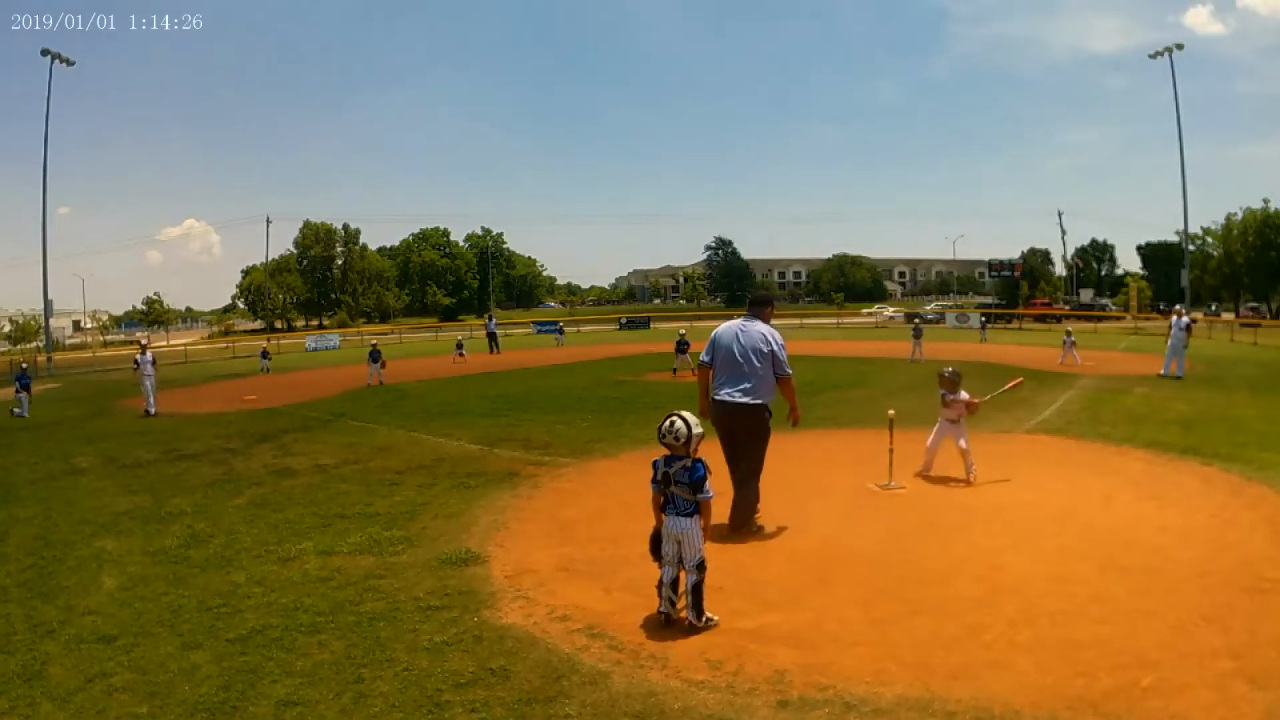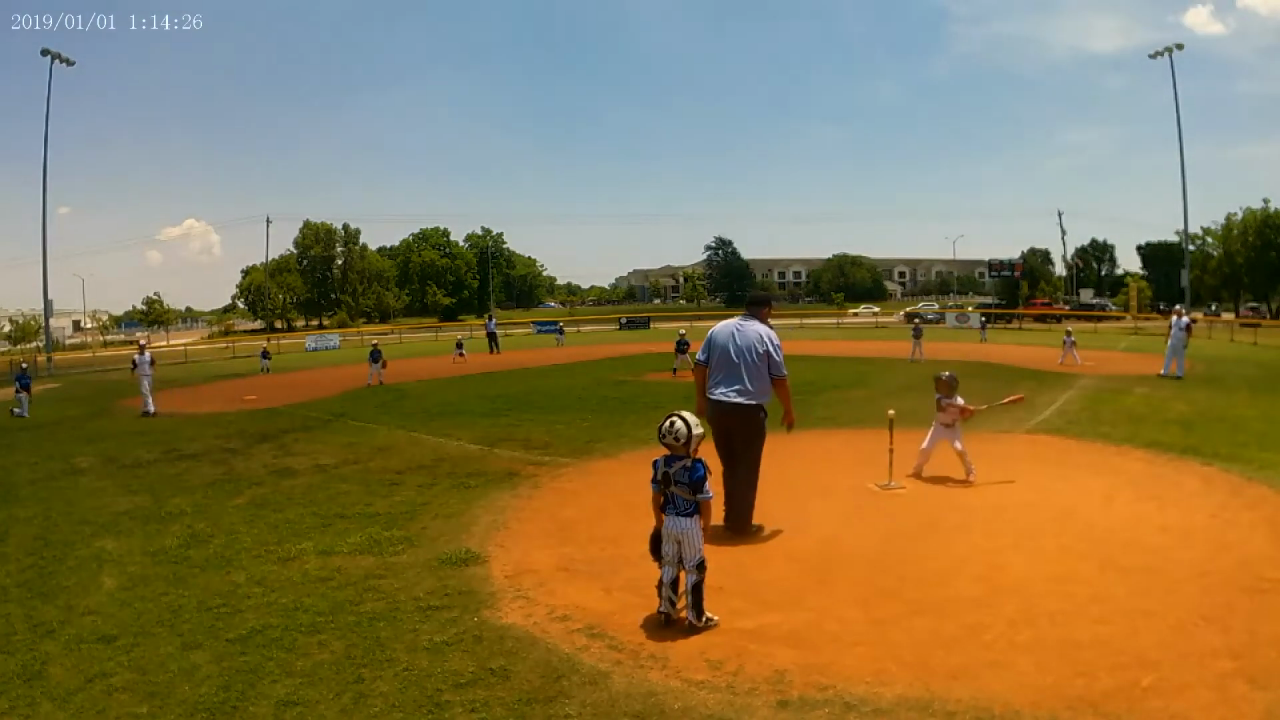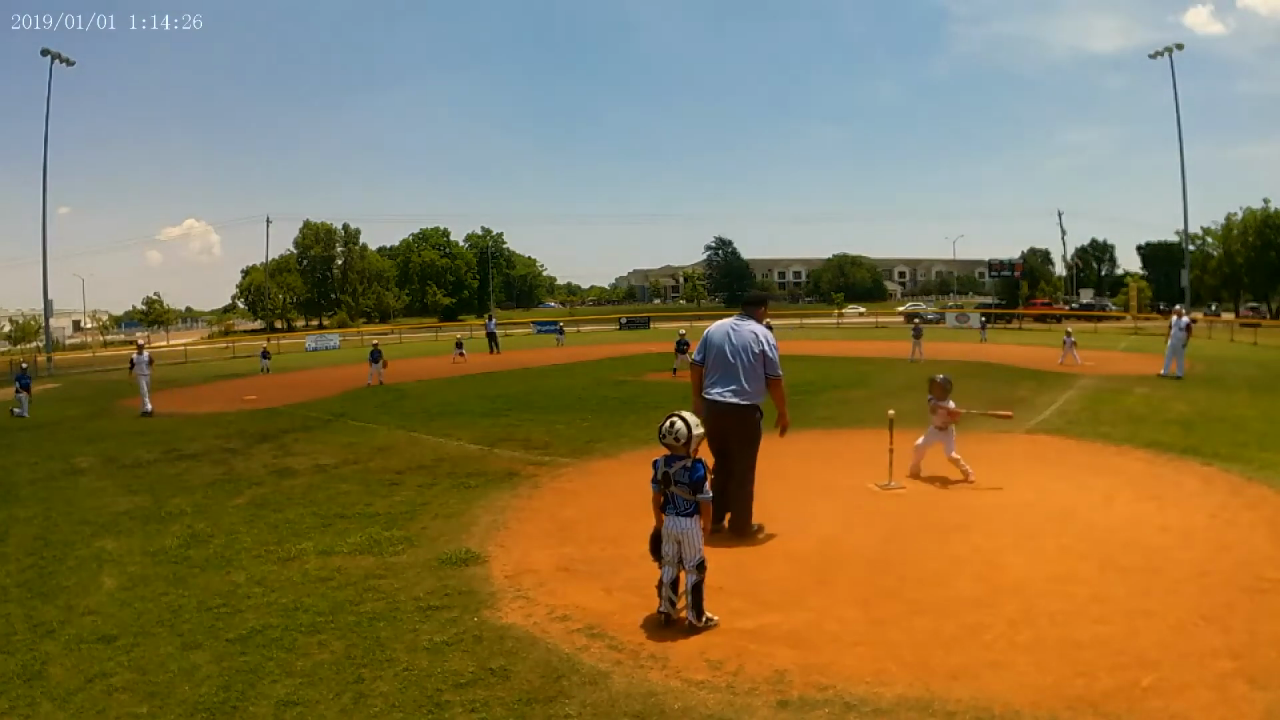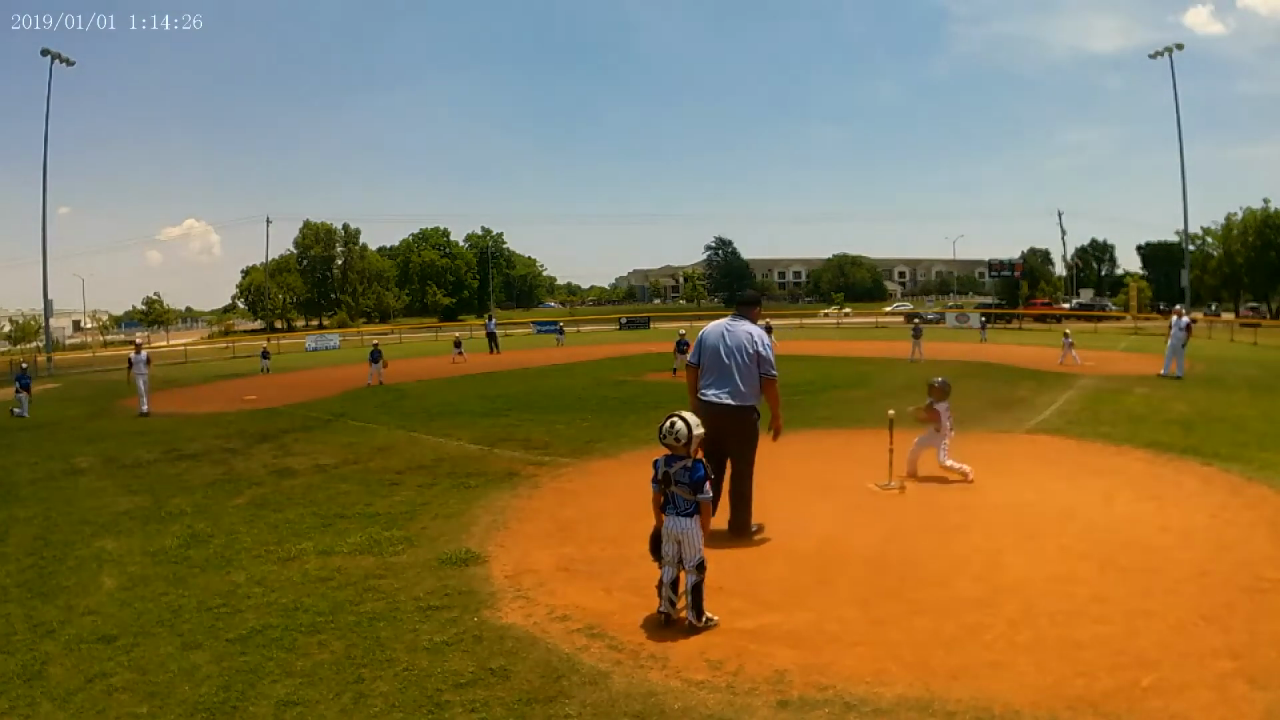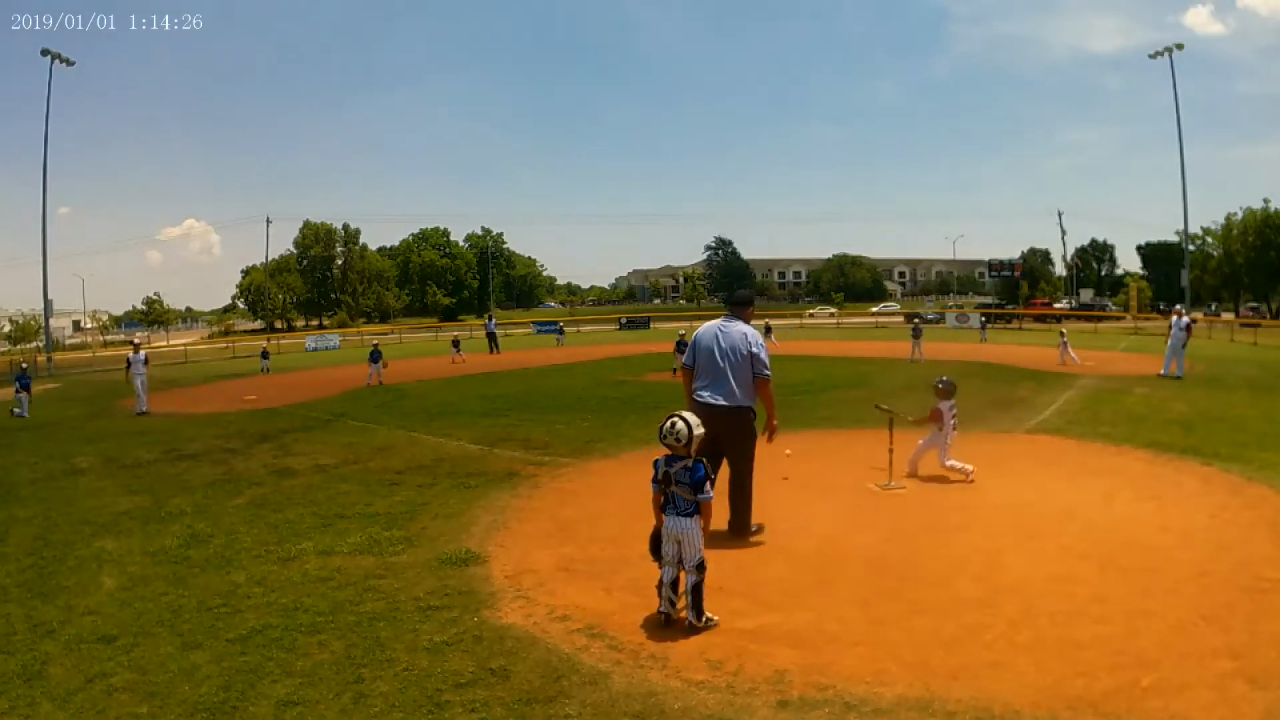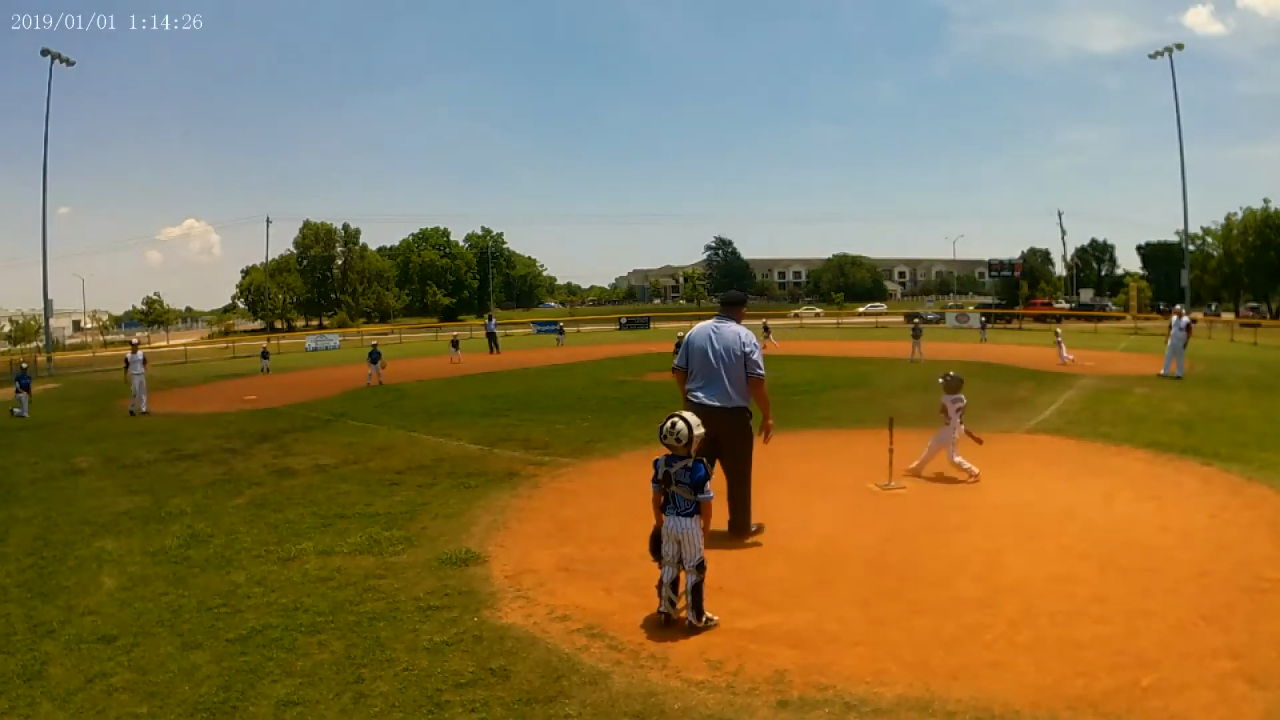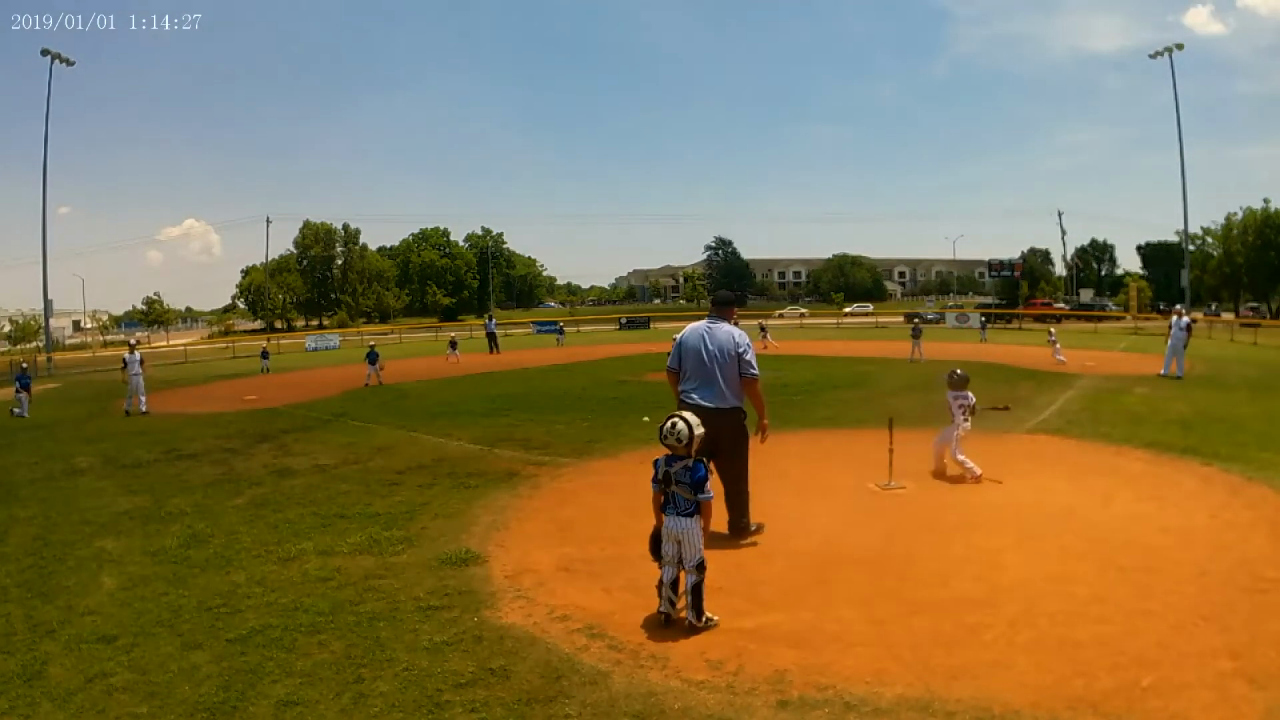
dt=0.1s
person 1, frame 1
left shoulder: (722, 330)
right shoulder: (770, 335)
left elbow: (704, 367)
right elbow: (784, 378)
left wrist: (704, 399)
right wrist: (794, 407)
left hip: (721, 408)
right hip: (752, 411)
left knee: (736, 465)
right knee: (749, 468)
left ankle: (747, 512)
right ankle: (741, 523)
person 1, frame 2
left shoulder: (719, 329)
right shoulder: (766, 335)
left elbow: (700, 366)
right elbow: (779, 379)
left wrist: (701, 399)
right wrist: (788, 410)
left hip: (716, 407)
right hip: (748, 411)
left knee: (729, 464)
right knee: (746, 469)
left ankle: (731, 516)
right ankle: (740, 524)
person 1, frame 3
left shoulder: (714, 328)
right shoulder: (762, 335)
left elbow: (696, 365)
right elbow: (774, 380)
left wrist: (697, 399)
right wrist: (782, 412)
left hip: (712, 408)
right hip: (743, 411)
left knee: (722, 466)
right knee: (742, 470)
left ankle: (716, 520)
right ankle: (741, 525)
person 1, frame 4
left shoulder: (709, 329)
right shoulder: (757, 336)
left elbow: (691, 368)
right elbow: (768, 381)
left wrist: (694, 399)
right wrist: (776, 415)
left hip: (707, 409)
right hip: (740, 412)
left knee: (711, 468)
right knee: (742, 471)
right ankle: (740, 526)
person 1, frame 5
left shoulder: (703, 330)
right shoulder: (751, 336)
left elbow: (687, 369)
right elbow: (762, 381)
left wrist: (691, 400)
right wrist: (771, 416)
left hip: (703, 410)
right hip: (736, 413)
right knee: (740, 471)
right ankle: (740, 526)
person 1, frame 6
left shoulder: (695, 331)
right shoulder: (744, 336)
left elbow: (679, 371)
right elbow: (756, 380)
left wrist: (690, 399)
right wrist: (767, 416)
left hip: (697, 411)
right hip: (732, 414)
right knee: (738, 473)
right ankle: (740, 526)
person 1, frame 7
left shoulder: (688, 332)
right shoulder: (737, 336)
left elbow: (672, 372)
right elbow: (750, 380)
left wrist: (682, 399)
right wrist: (762, 416)
left hip: (691, 411)
right hip: (726, 415)
right knee: (734, 474)
right ankle: (740, 526)
person 2, frame 1
left shoulder: (660, 464)
right shoulder: (697, 468)
left elbow: (655, 499)
right elbow: (705, 504)
left wrist: (659, 524)
right wrist: (706, 528)
left hip: (669, 523)
right hip: (690, 524)
left knee: (668, 567)
right knee: (694, 570)
left ankle: (666, 611)
right ankle: (696, 617)
person 2, frame 2
left shoulder: (660, 465)
right shoulder: (697, 468)
left elbow: (655, 499)
right elbow: (705, 504)
left wrist: (659, 524)
right wrist: (706, 528)
left hip: (669, 523)
right hip: (690, 524)
left knee: (668, 567)
right knee: (694, 570)
left ankle: (666, 611)
right ankle: (696, 617)
person 2, frame 3
left shoulder: (660, 464)
right shoulder: (697, 468)
left elbow: (656, 499)
right elbow: (705, 504)
left wrist: (659, 524)
right wrist: (706, 528)
left hip: (669, 523)
right hip: (690, 524)
left knee: (669, 567)
right knee: (695, 570)
left ankle: (666, 611)
right ankle: (696, 617)
person 2, frame 4
left shoulder: (661, 464)
right shoulder: (698, 469)
left elbow: (656, 499)
right elbow: (705, 504)
left wrist: (659, 523)
right wrist: (706, 528)
left hip: (669, 522)
right hip: (690, 524)
left knee: (668, 567)
right knee: (694, 570)
left ankle: (666, 611)
right ankle: (696, 618)
person 2, frame 5
left shoulder: (661, 464)
right shoulder: (698, 468)
left elbow: (656, 499)
right elbow: (705, 504)
left wrist: (659, 523)
right wrist: (706, 529)
left hip: (669, 522)
right hip: (690, 524)
left knee: (668, 567)
right knee: (694, 570)
left ankle: (666, 611)
right ankle: (696, 617)
person 2, frame 6
left shoulder: (661, 464)
right shoulder: (699, 468)
left elbow: (656, 498)
right elbow: (705, 505)
left wrist: (659, 523)
right wrist: (706, 529)
left hip: (669, 522)
right hip: (690, 524)
left knee: (668, 567)
right knee: (694, 570)
left ankle: (666, 611)
right ankle: (696, 617)
person 2, frame 7
left shoulder: (661, 464)
right shoulder: (698, 468)
left elbow: (656, 498)
right elbow: (705, 504)
left wrist: (659, 523)
right wrist: (706, 529)
left hip: (668, 522)
right hip: (690, 524)
left knee: (668, 567)
right knee: (694, 571)
left ankle: (666, 611)
right ankle: (696, 617)
